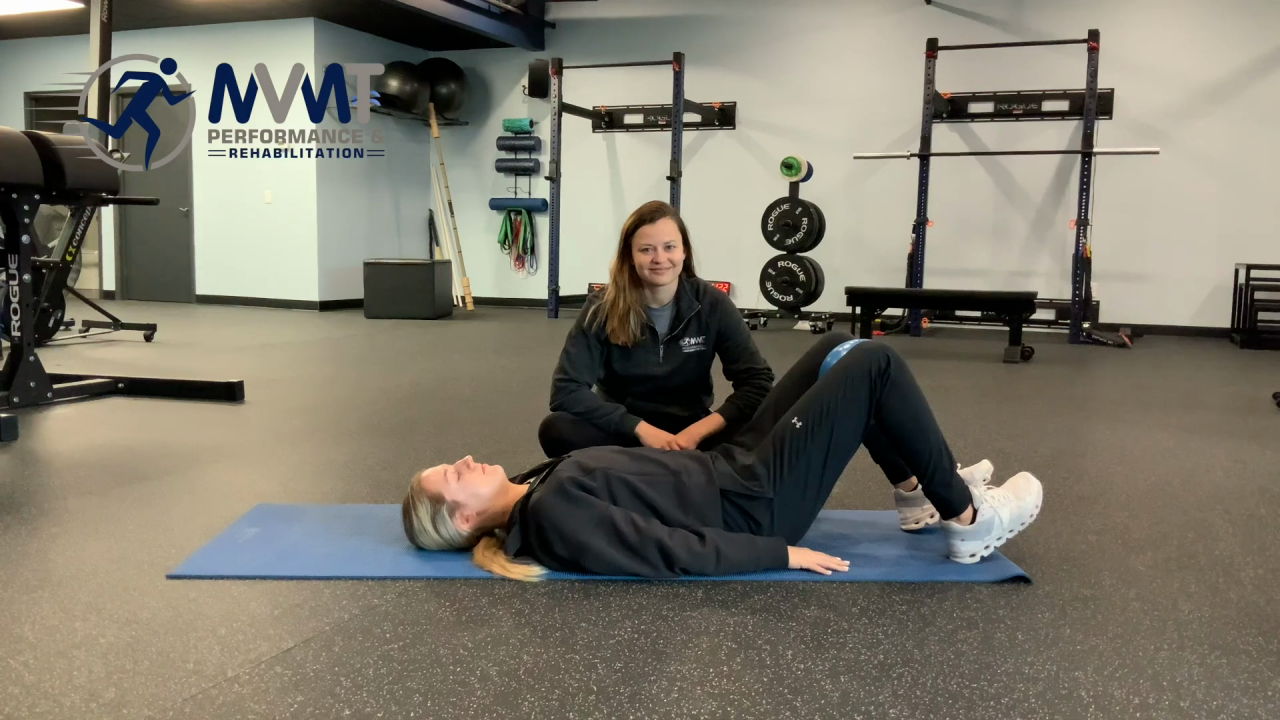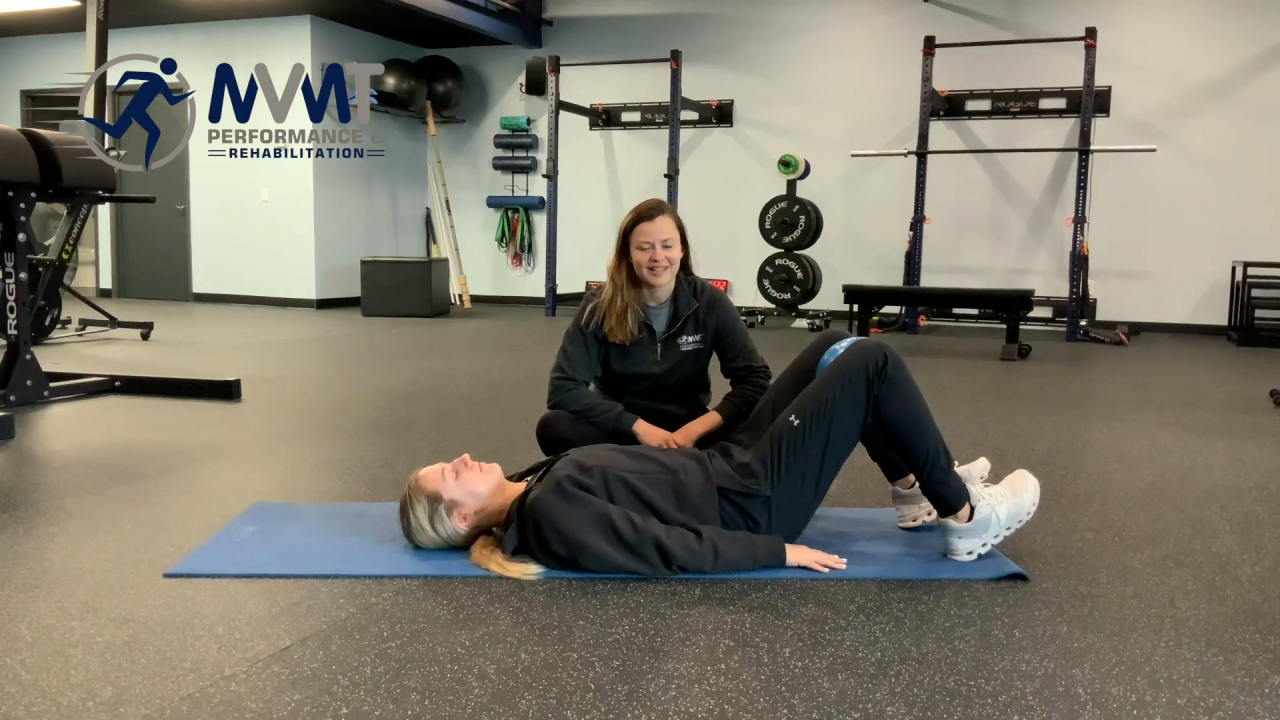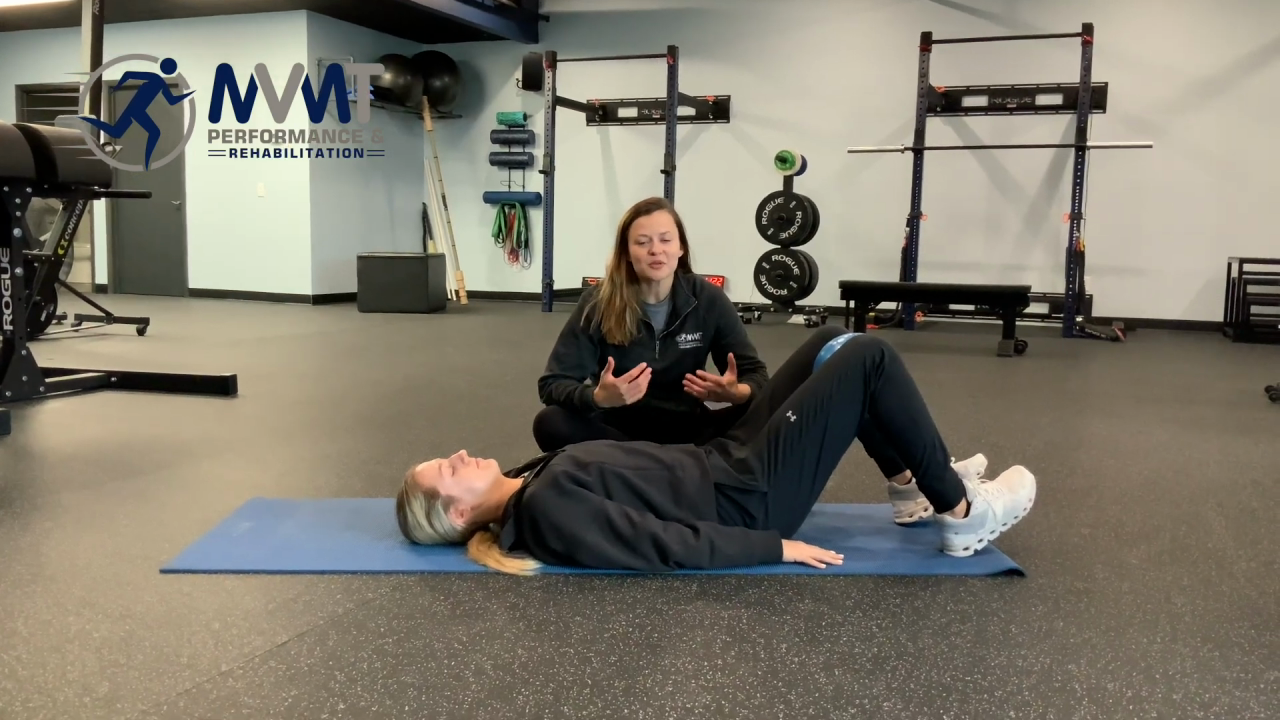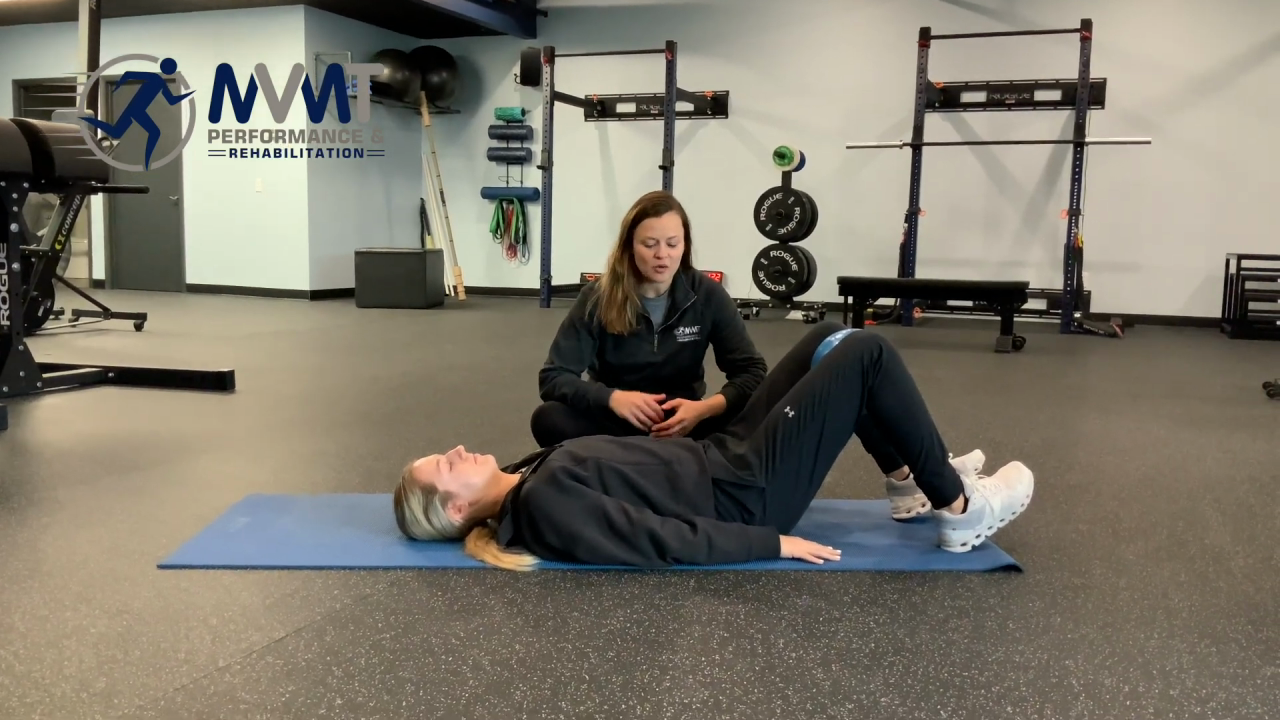
dt=1s
person 1, frame 1
left shoulder: (536, 485)
right shoulder: (551, 515)
right elbow: (674, 551)
right wrist: (782, 554)
left hip: (727, 468)
right hip: (754, 503)
left knee: (840, 348)
right knee: (875, 363)
left ankle: (924, 489)
right ankle: (966, 519)
person 1, frame 2
left shoulder: (534, 486)
right shoulder: (549, 515)
right elbow: (674, 550)
right wrist: (780, 552)
left hip: (726, 467)
right hip: (751, 504)
left knee: (837, 345)
right knee: (873, 362)
left ankle: (920, 488)
right ankle: (964, 517)
person 1, frame 3
left shoulder: (531, 480)
right shoulder: (546, 509)
right elbow: (669, 544)
right wrist: (776, 547)
left hip: (721, 462)
right hip: (749, 497)
left knee: (835, 341)
right knee: (870, 358)
left ankle: (915, 484)
right ankle: (961, 513)
person 1, frame 4
left shoulder: (529, 475)
right shoulder: (544, 505)
right elbow: (668, 540)
right wrist: (775, 543)
left hip: (719, 458)
right hip: (747, 494)
left knee: (832, 336)
right knee: (867, 354)
left ankle: (917, 479)
right ankle: (958, 509)
person 2, frame 1
left shoulder: (712, 304)
right shoulder: (604, 308)
left elbow: (758, 382)
right elbow: (566, 390)
left wrist: (696, 433)
right wrist: (642, 429)
left hip: (688, 432)
right hip: (624, 432)
right knee: (556, 430)
person 2, frame 2
left shoulder: (710, 302)
right shoulder: (601, 305)
left elbow: (756, 380)
right elbow: (563, 389)
left wrist: (693, 431)
right wrist: (640, 427)
left hip: (686, 430)
right hip: (622, 432)
right knee: (553, 428)
person 2, frame 3
left shoulder: (709, 299)
right shoulder: (599, 302)
left elbow: (754, 371)
right elbow: (552, 383)
left wrist: (738, 392)
right wrist: (597, 397)
left hip: (685, 427)
right hip: (617, 427)
right knee: (550, 424)
person 2, frame 4
left shoulder: (708, 295)
right shoulder: (599, 296)
left elbow: (753, 372)
right elbow: (552, 378)
left wrist: (703, 408)
right wrist: (611, 397)
left hip: (682, 424)
right hip: (613, 423)
right knee: (547, 419)
